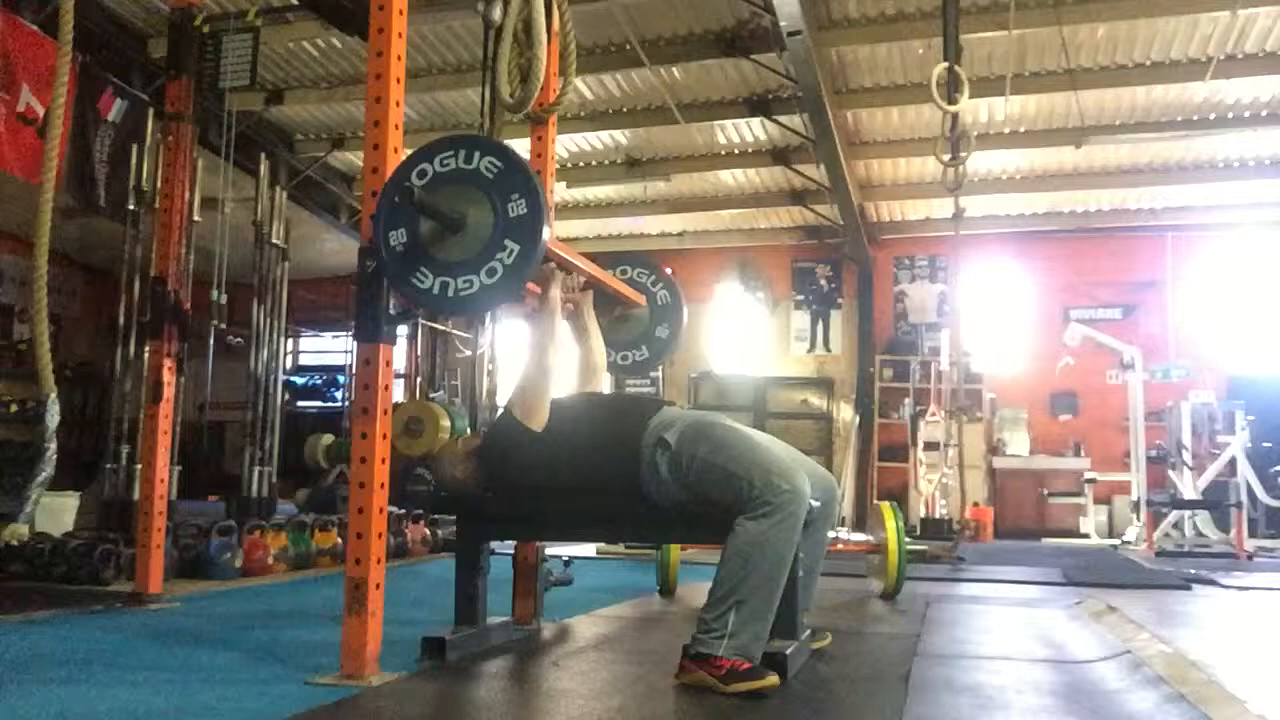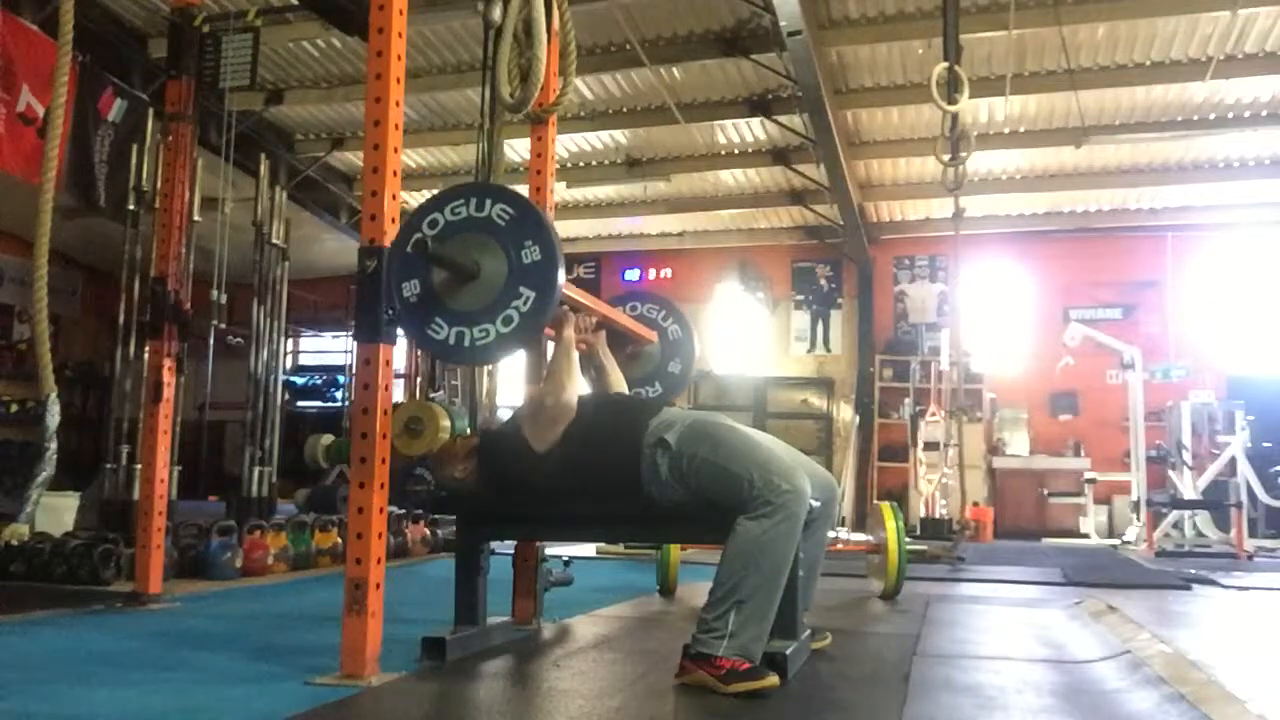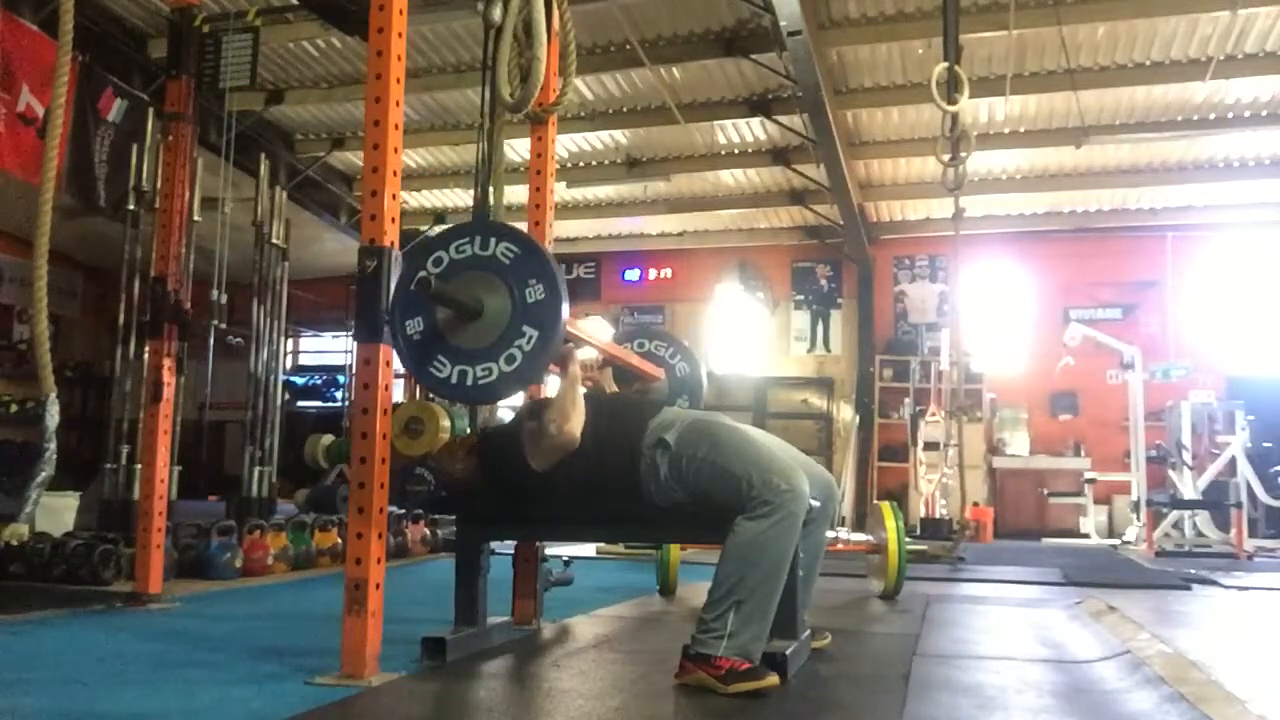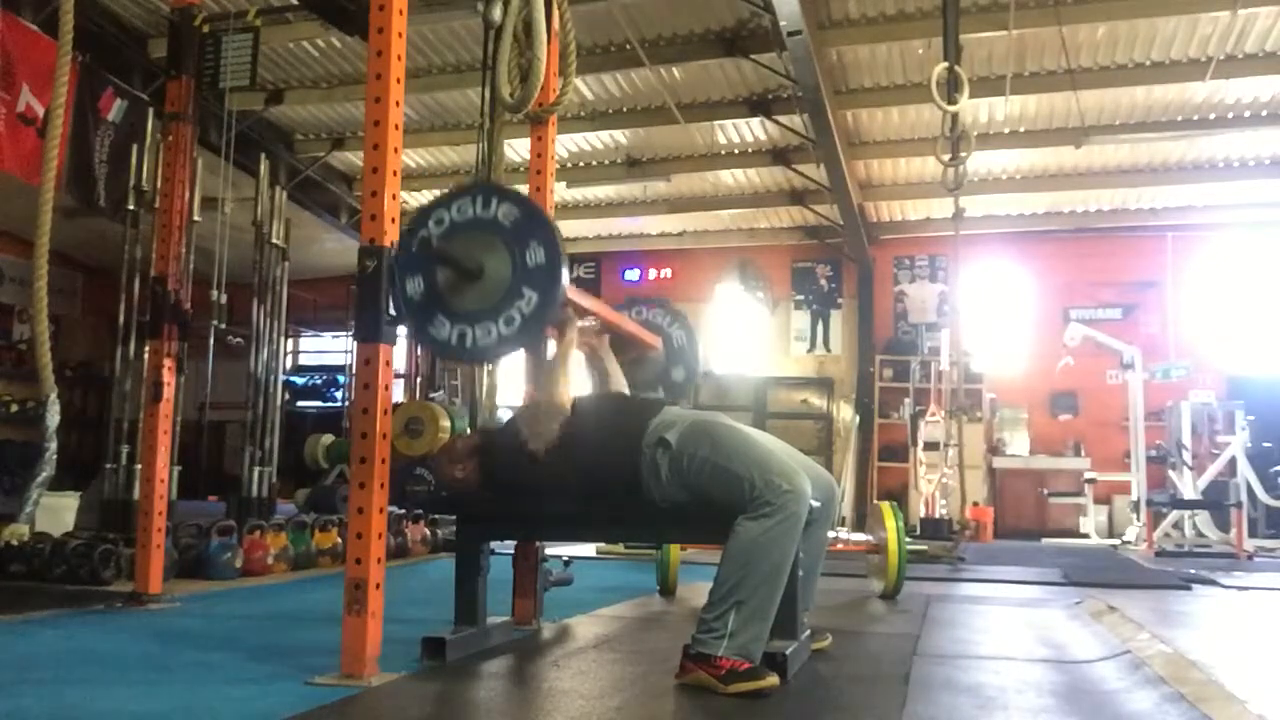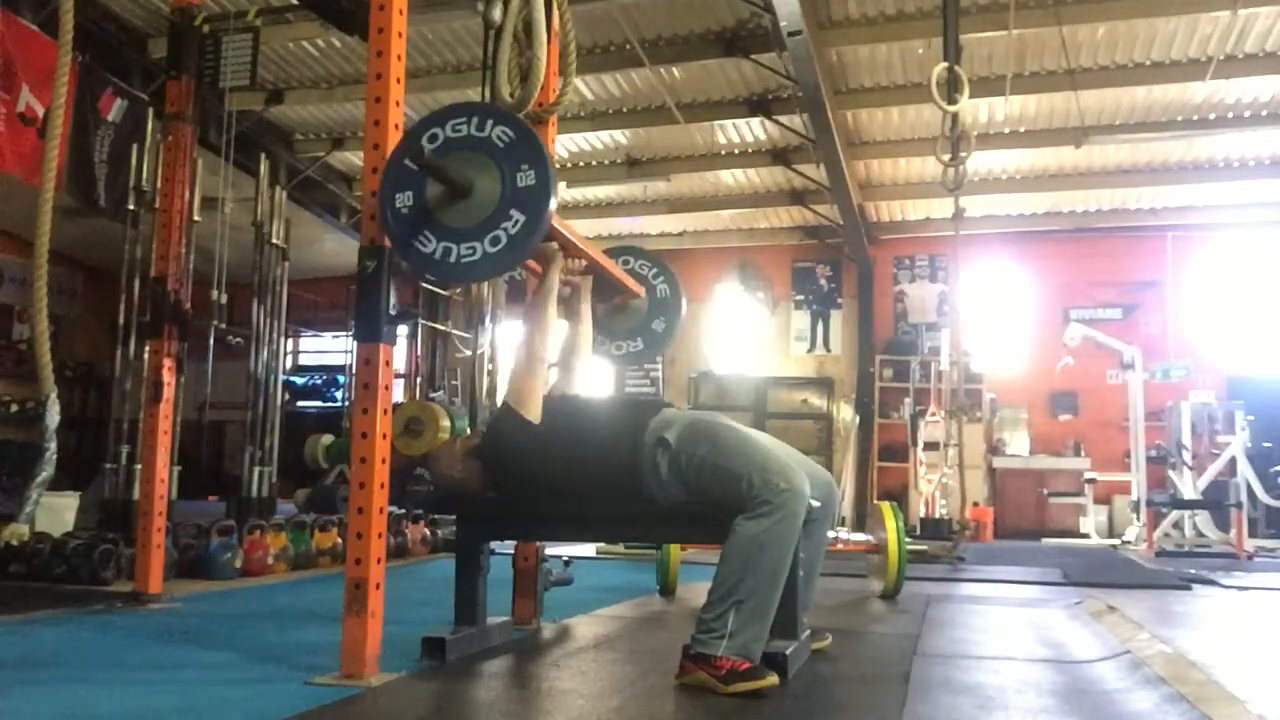
dt=1s
person 1, frame 1
left shoulder: (535, 435)
right shoulder: (505, 451)
left elbow: (593, 376)
right elbow: (539, 372)
left wrist: (583, 311)
right wrist: (549, 298)
left knee: (817, 489)
right knee: (782, 491)
left ankle: (780, 622)
right ankle: (716, 653)
person 1, frame 2
left shoulder: (516, 444)
right shoulder: (501, 453)
left elbow: (615, 406)
right elbow: (560, 403)
left wrist: (597, 348)
right wrist: (563, 335)
left knee: (818, 490)
right knee: (782, 491)
left ankle: (778, 620)
right ankle: (715, 653)
person 1, frame 3
left shoulder: (514, 440)
right shoulder: (501, 452)
right elbow: (564, 434)
left wrist: (602, 383)
right wrist: (571, 371)
left knee: (817, 490)
right knee: (781, 492)
left ankle: (776, 620)
right ankle: (716, 653)
person 1, frame 4
right shoulder: (502, 457)
left elbow: (616, 411)
right elbow: (553, 404)
left wrist: (601, 353)
right wrist: (566, 336)
left knee: (818, 489)
right knee: (784, 490)
right ankle: (716, 654)
person 1, frame 5
left shoulder: (537, 432)
right shoulder: (506, 452)
left elbow: (571, 364)
right elbow: (535, 355)
left wrist: (581, 294)
right wrist: (551, 271)
left knee: (817, 490)
right knee: (782, 490)
left ankle: (779, 622)
right ankle: (715, 652)
